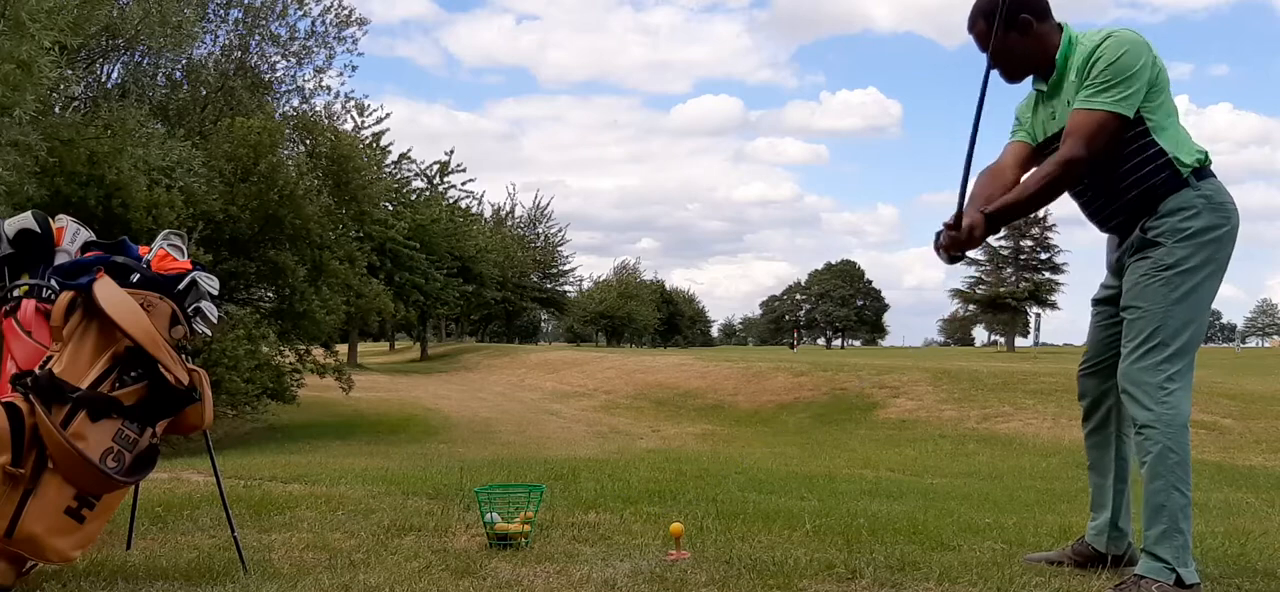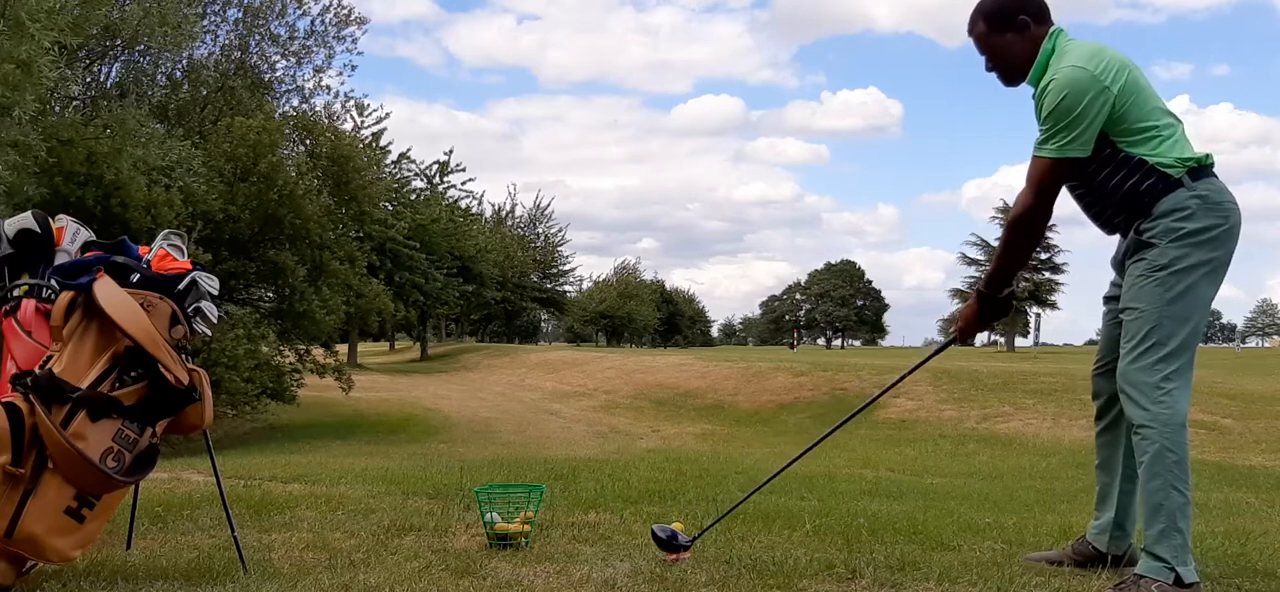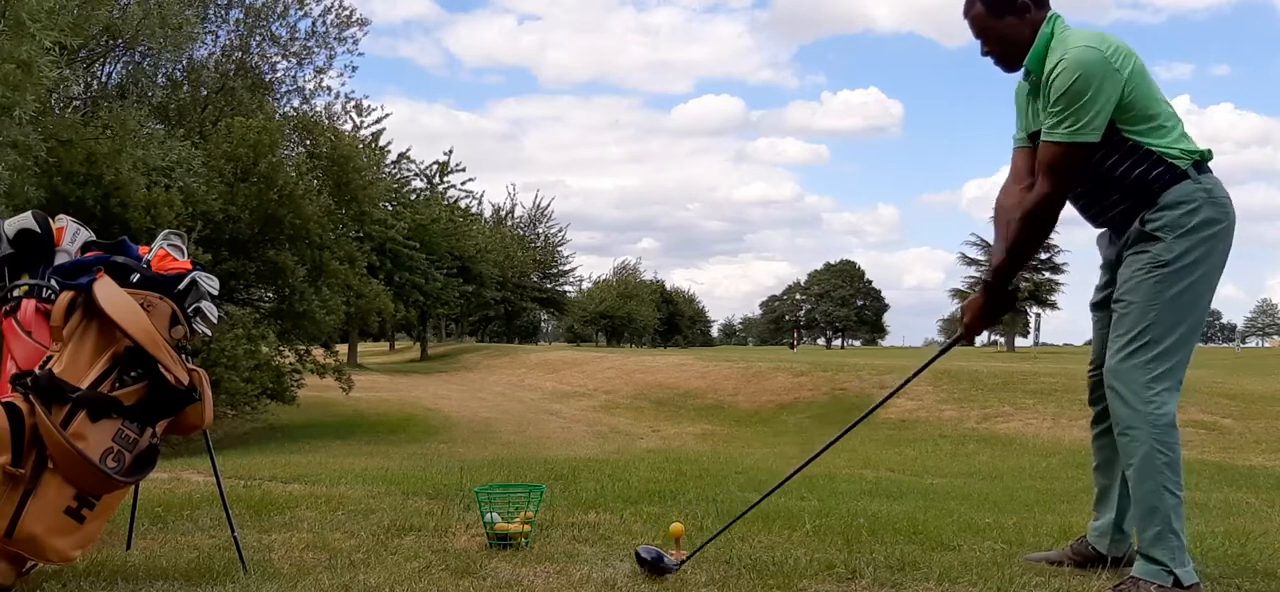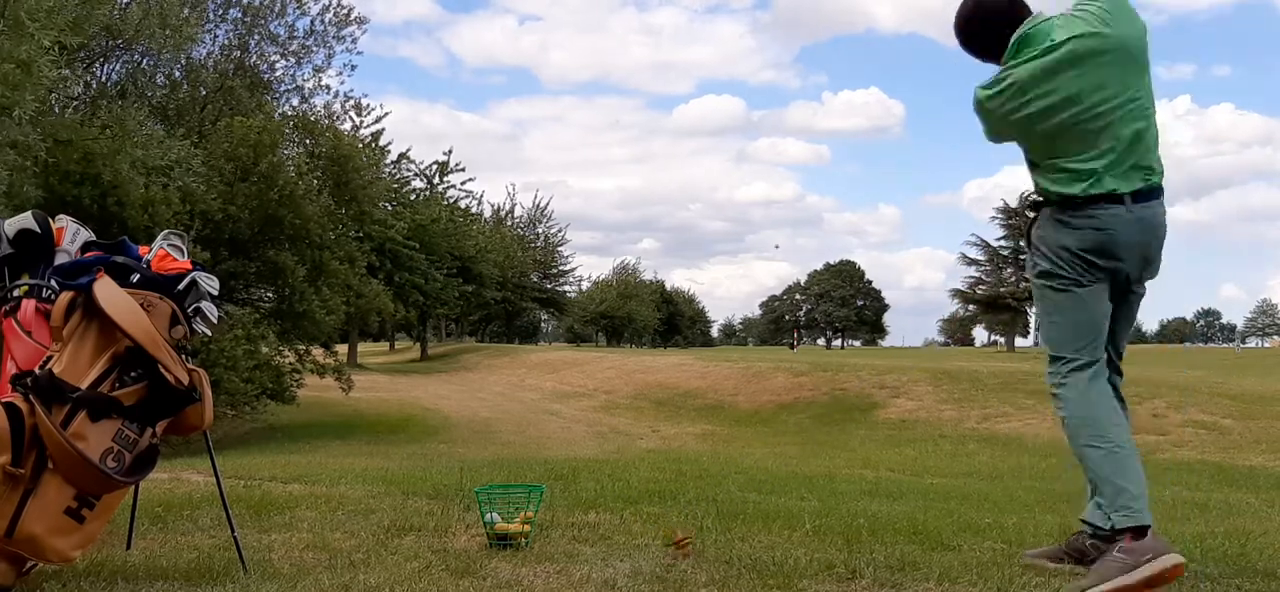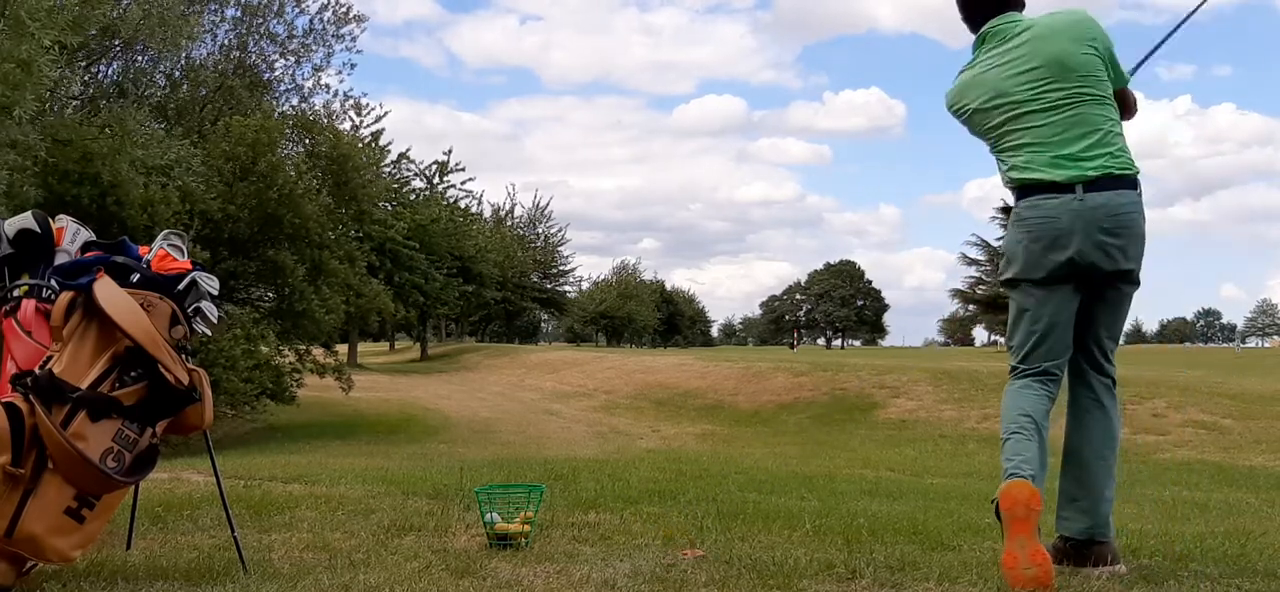
dt=1s
person 1, frame 1
left shoulder: (1115, 50)
right shoulder: (1038, 99)
left elbow: (1076, 158)
right elbow: (1003, 171)
left wrist: (989, 219)
right wrist: (967, 219)
left hip: (1184, 219)
right hip: (1133, 234)
left knee: (1149, 382)
right knee: (1099, 380)
right ankle: (1107, 540)
person 1, frame 2
left shoulder: (1074, 76)
right shoulder: (1064, 75)
left elbow: (1034, 208)
right elbow: (1034, 200)
left wrist: (986, 296)
right wrist: (1001, 285)
left hip: (1184, 220)
right hip: (1151, 230)
left knee: (1147, 383)
right knee: (1112, 381)
right ankle: (1109, 539)
person 1, frame 3
left shoulder: (1082, 58)
right shoulder: (1033, 83)
left elbow: (1049, 194)
right elbow: (1017, 187)
left wrist: (993, 285)
right wrist: (1000, 273)
left hip: (1179, 216)
right hip: (1132, 228)
left knee: (1136, 381)
right knee: (1109, 382)
right ankle: (1110, 538)
person 1, frame 4
left shoulder: (995, 99)
left hip: (1074, 231)
right hip: (1141, 220)
left knee: (1076, 376)
right knee: (1099, 372)
left ankle: (1134, 535)
right ankle: (1106, 531)
person 1, frame 5
left shoulder: (963, 92)
right elbow: (1126, 106)
left hip: (1043, 217)
right hip: (1117, 209)
left knee: (1033, 372)
right knee: (1095, 374)
left ankle: (1018, 486)
right ankle: (1088, 535)
